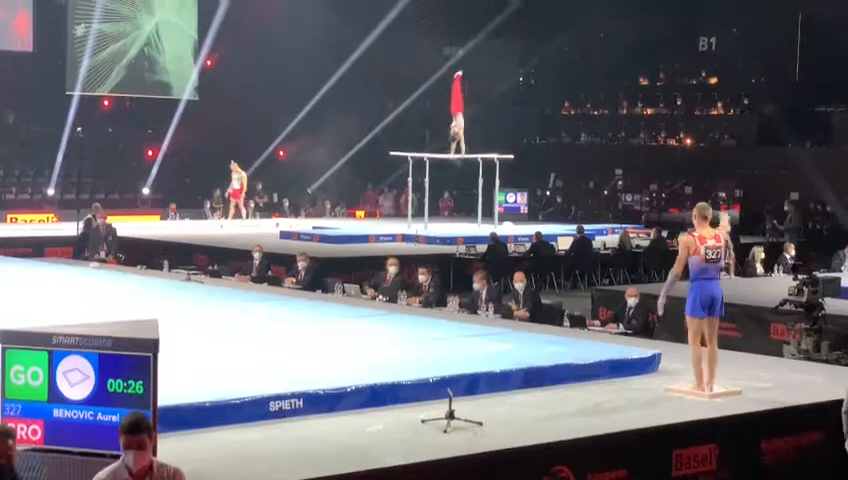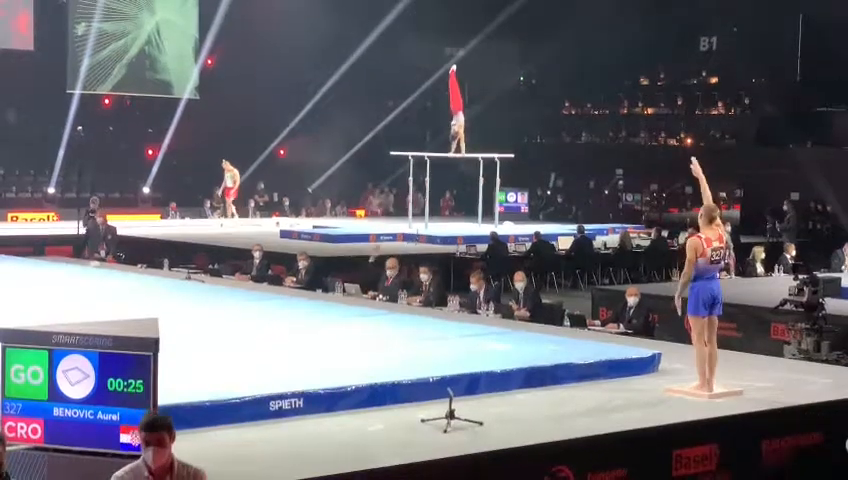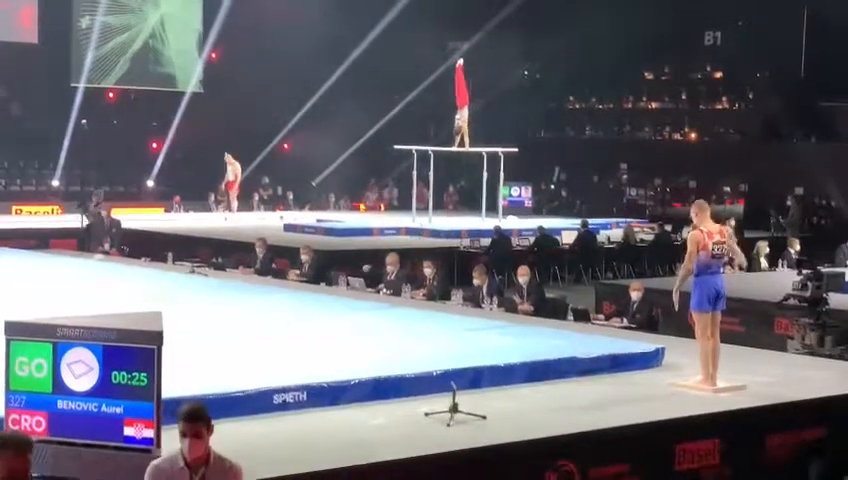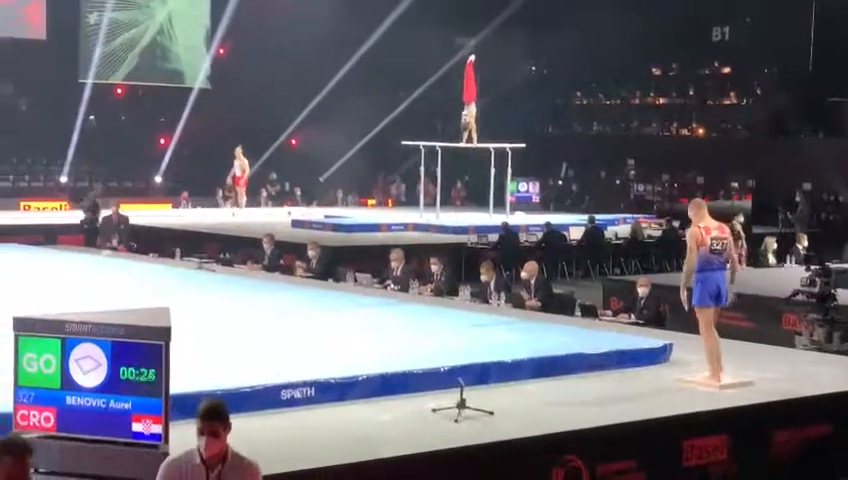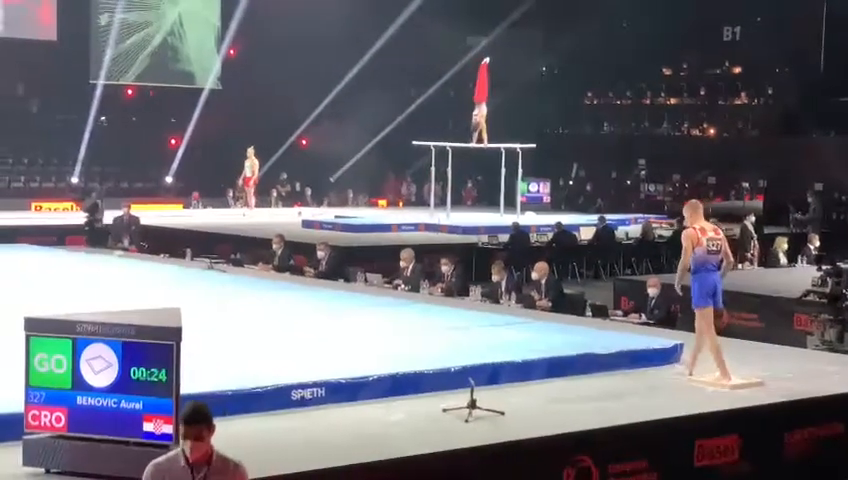
dt=0.5s
person 1, frame 1
left shoulder: (688, 239)
right shoulder: (720, 236)
left elbow: (677, 271)
left wrist: (663, 294)
left hip: (699, 290)
right hip: (716, 289)
left knee: (695, 340)
right knee: (711, 340)
left ankle: (699, 384)
right ankle: (710, 383)
person 1, frame 2
left shoulder: (694, 241)
right shoulder: (720, 232)
left elbow: (688, 273)
right elbow: (709, 202)
left wrist: (678, 294)
right wrist: (700, 175)
left hip: (700, 289)
right hip: (716, 287)
left knee: (699, 340)
right knee: (711, 339)
left ankle: (703, 384)
right ankle: (710, 382)
person 1, frame 3
left shoulder: (696, 235)
right shoulder: (723, 231)
left elbow: (688, 266)
right elbow: (735, 252)
left wrist: (676, 288)
right wrist: (741, 258)
left hip: (703, 283)
right hip: (718, 281)
left knee: (702, 335)
right knee: (714, 334)
left ankle: (705, 378)
right ankle: (713, 377)
person 1, frame 4
left shoulder: (694, 231)
right shoulder: (725, 229)
left elbow: (690, 263)
right elbow: (734, 260)
left wrist: (683, 287)
right wrist: (730, 283)
left hip: (705, 279)
right hip: (721, 278)
left knee: (706, 330)
right knee: (710, 327)
left ankle: (713, 375)
right ankle: (718, 368)
person 1, frame 5
left shoulder: (689, 233)
right shoulder: (718, 232)
left elbow: (685, 261)
right elbow: (729, 261)
left wrist: (678, 280)
left hip: (701, 280)
right hip: (715, 279)
left knee: (709, 330)
right knee: (701, 326)
left ankle: (724, 373)
right ankle: (690, 366)
